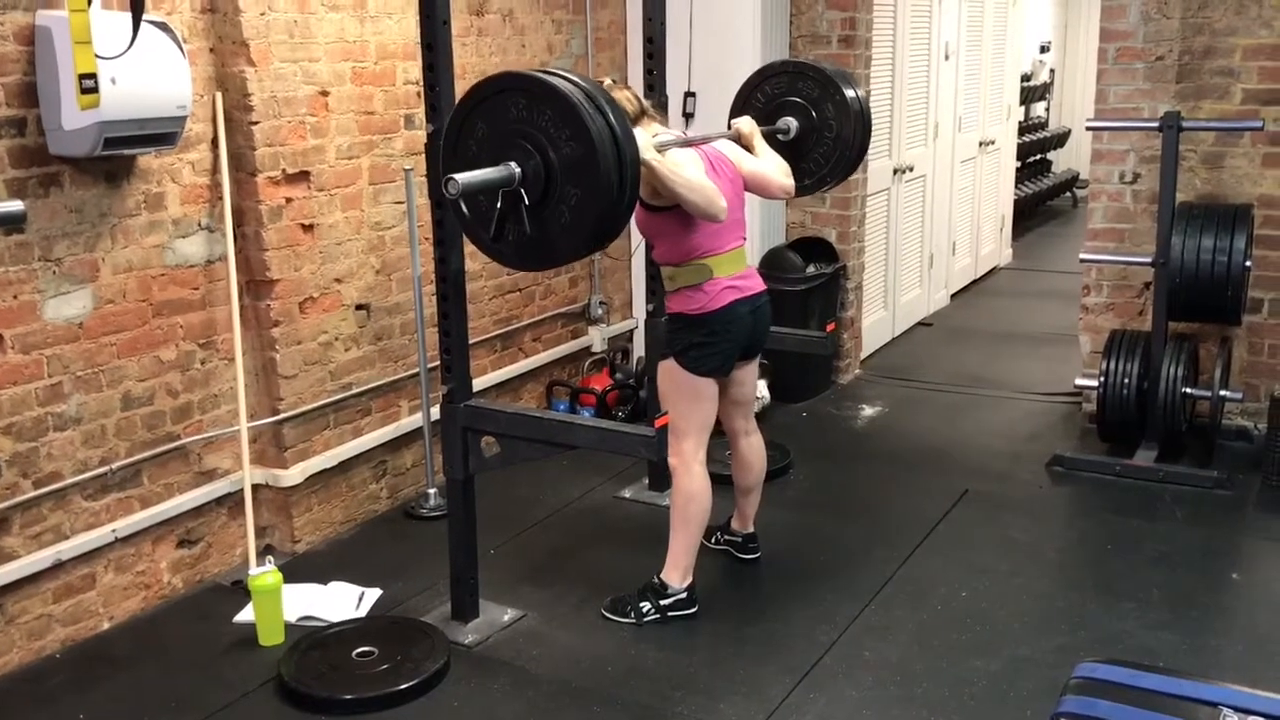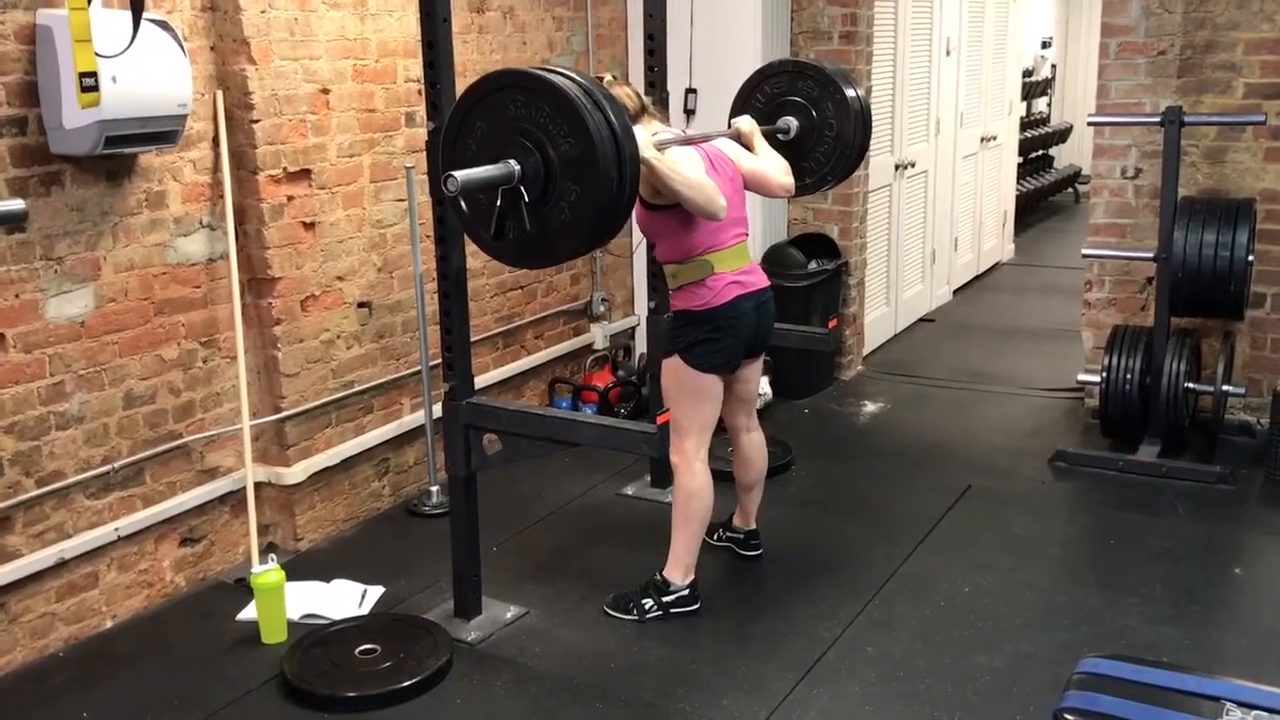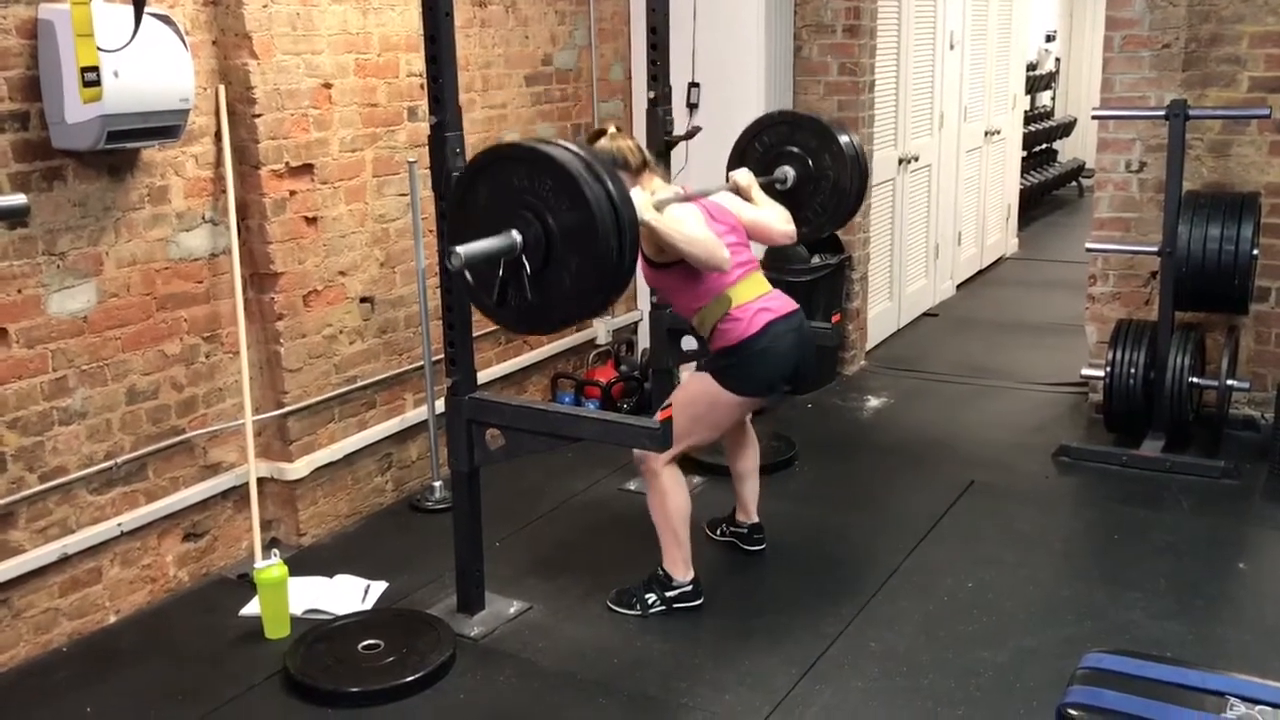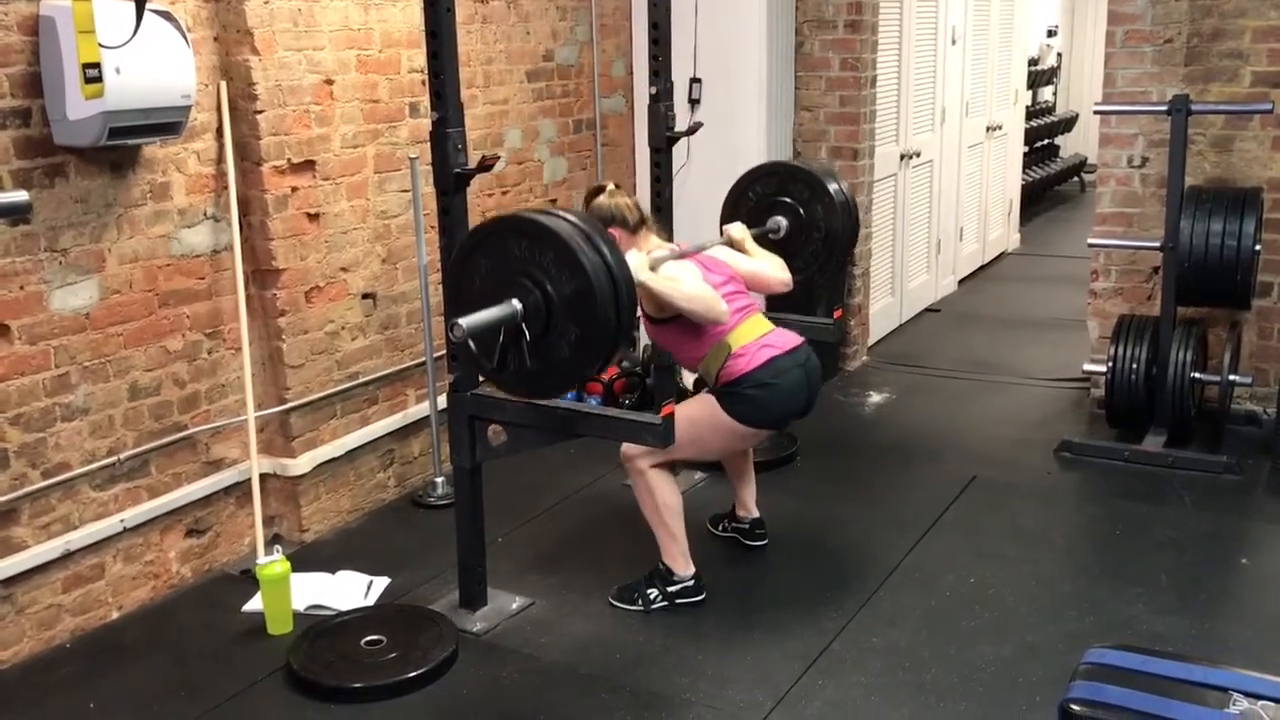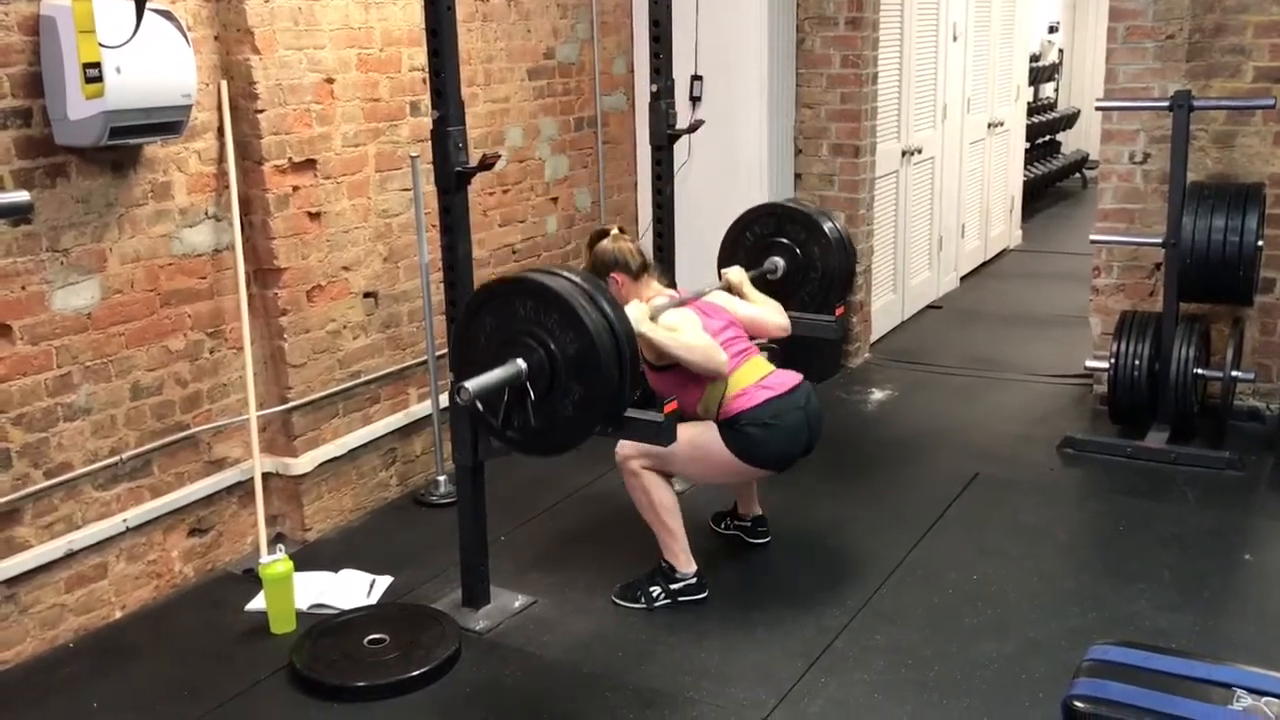
dt=0.4s
person 1, frame 1
left shoulder: (660, 164)
right shoulder: (716, 146)
left elbow: (713, 205)
right elbow: (783, 184)
left wrist: (647, 159)
right wrist: (754, 137)
left hip: (704, 316)
right hip: (751, 302)
left knee: (686, 453)
right knee: (741, 425)
left ankle: (674, 588)
right ankle: (742, 531)
person 1, frame 2
left shoulder: (661, 161)
right shoulder: (717, 145)
left elbow: (713, 203)
right elbow: (784, 183)
left wrist: (648, 157)
right wrist: (754, 136)
left hip: (713, 313)
right hip: (756, 299)
left knee: (688, 450)
right knee: (742, 422)
left ankle: (677, 585)
right ankle: (744, 528)
person 1, frame 3
left shoulder: (662, 216)
right shoulder: (712, 199)
left elbow: (717, 258)
right elbow: (786, 231)
left wrist: (647, 218)
right wrist: (752, 188)
left hip: (755, 348)
right hip: (791, 330)
left knee: (654, 452)
right knee: (729, 413)
left ankle: (677, 583)
right ankle: (747, 522)
person 1, frame 4
left shoulder: (658, 272)
right shoulder: (707, 252)
left elbow: (715, 310)
right elbow: (782, 279)
left wrist: (643, 279)
right wrist: (745, 241)
left hip: (768, 387)
right hip: (801, 366)
left knee: (640, 453)
right knee: (722, 415)
left ankle: (679, 578)
right ankle: (747, 519)
person 1, frame 5
left shoulder: (656, 319)
right shoulder: (705, 298)
left elbow: (716, 362)
right elbow: (780, 325)
left wrist: (642, 329)
right wrist: (743, 286)
left hip: (770, 430)
right hip: (802, 408)
left knee: (634, 455)
right knee: (715, 427)
left ankle: (682, 576)
right ankle: (749, 518)
